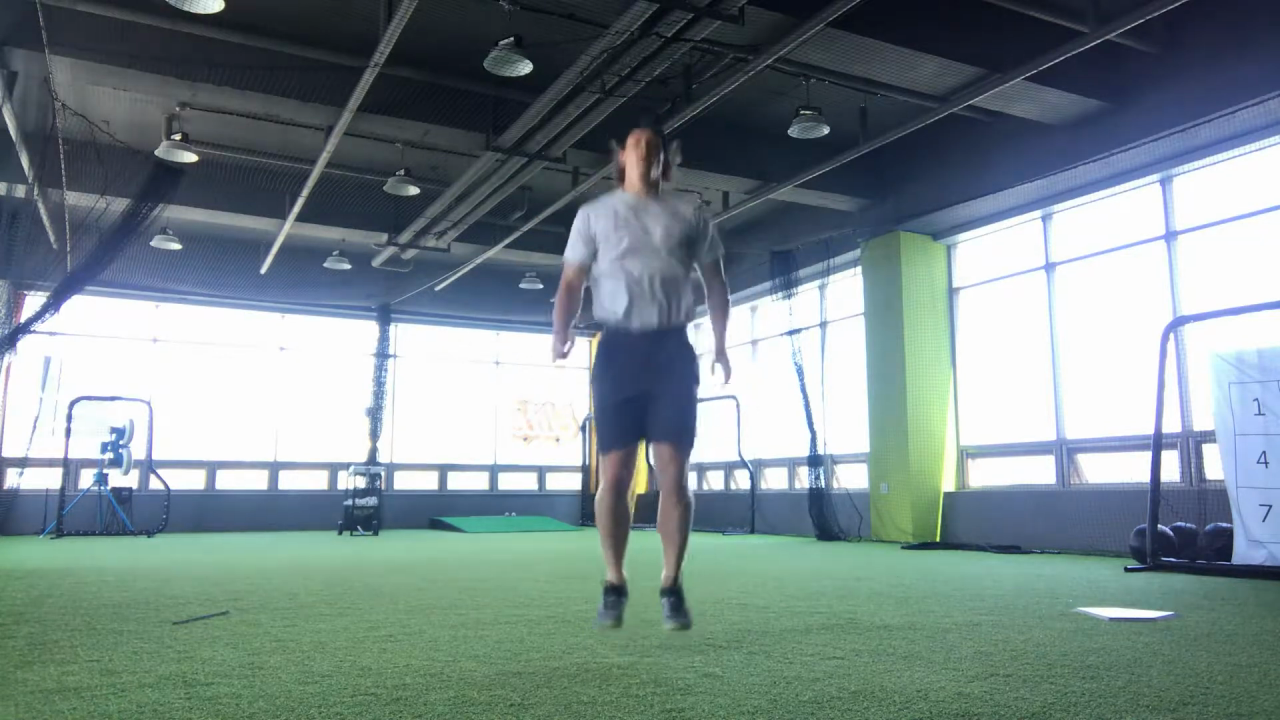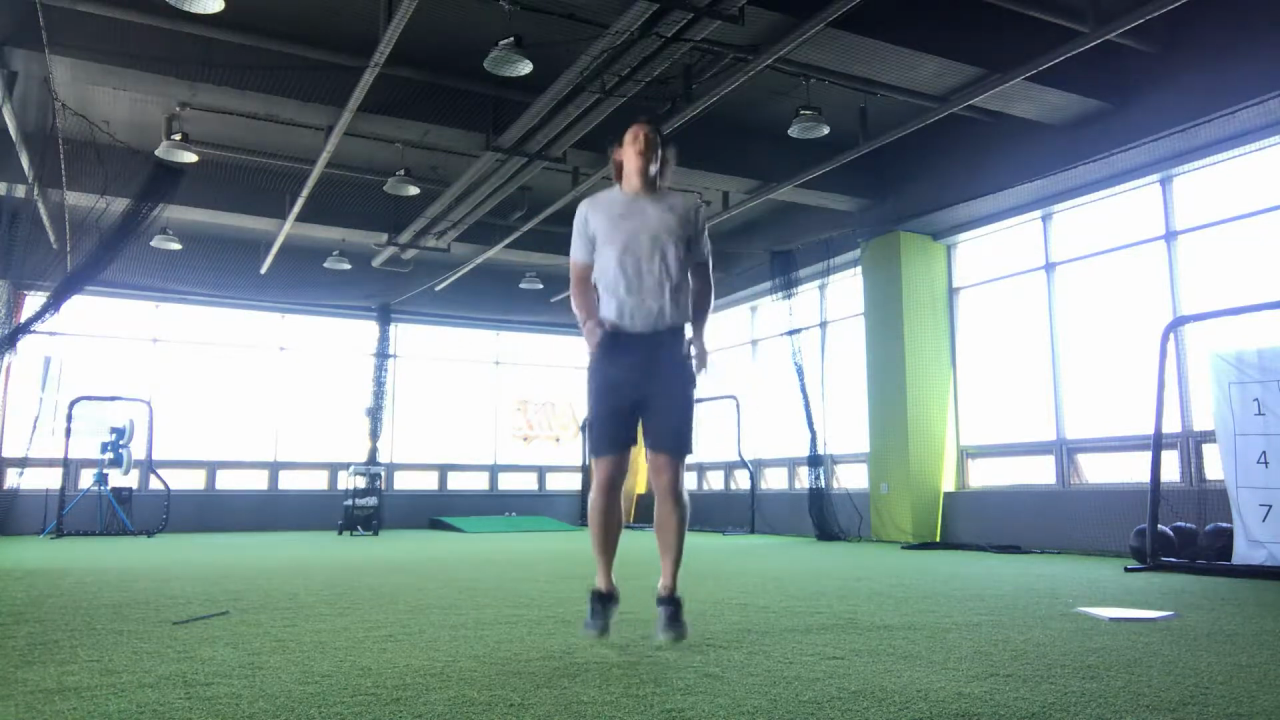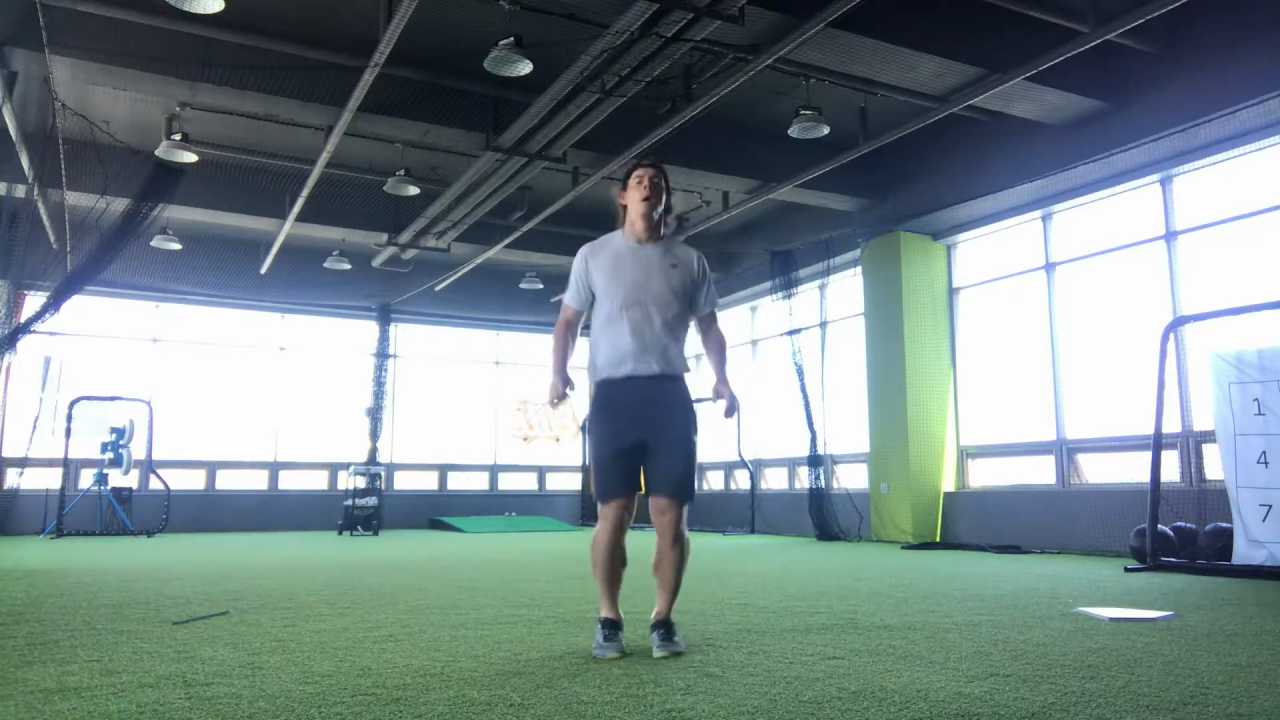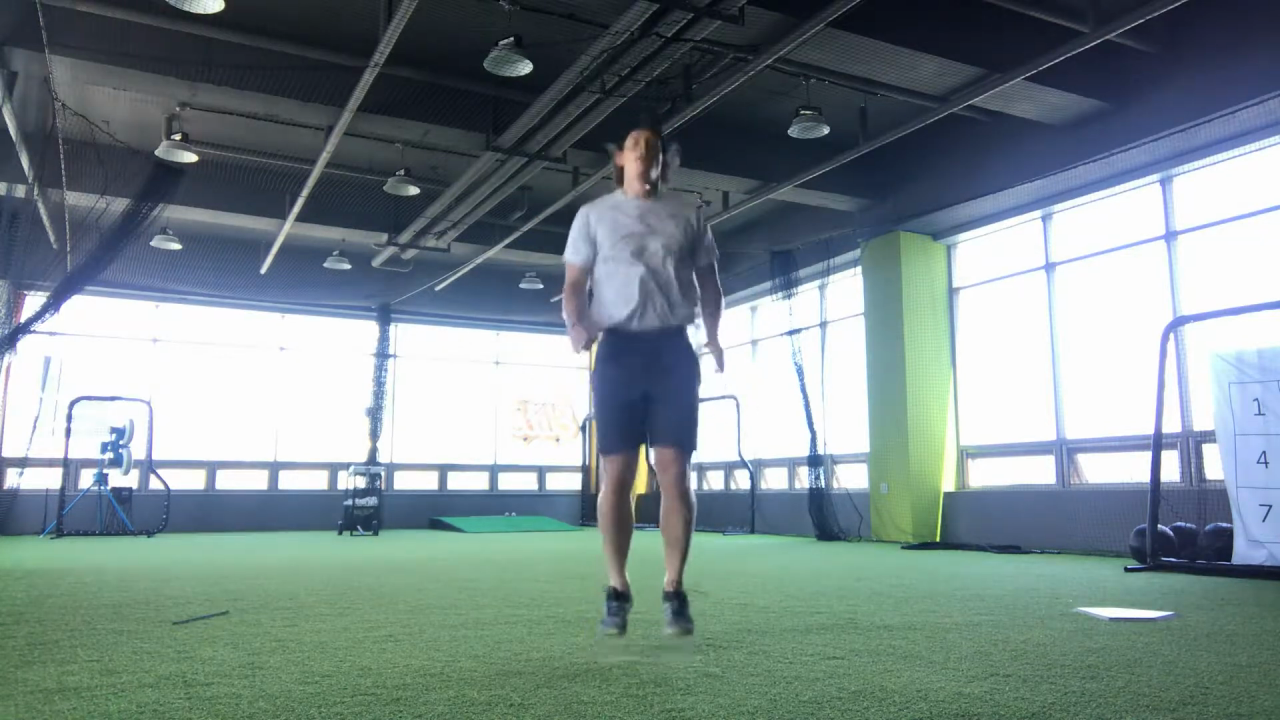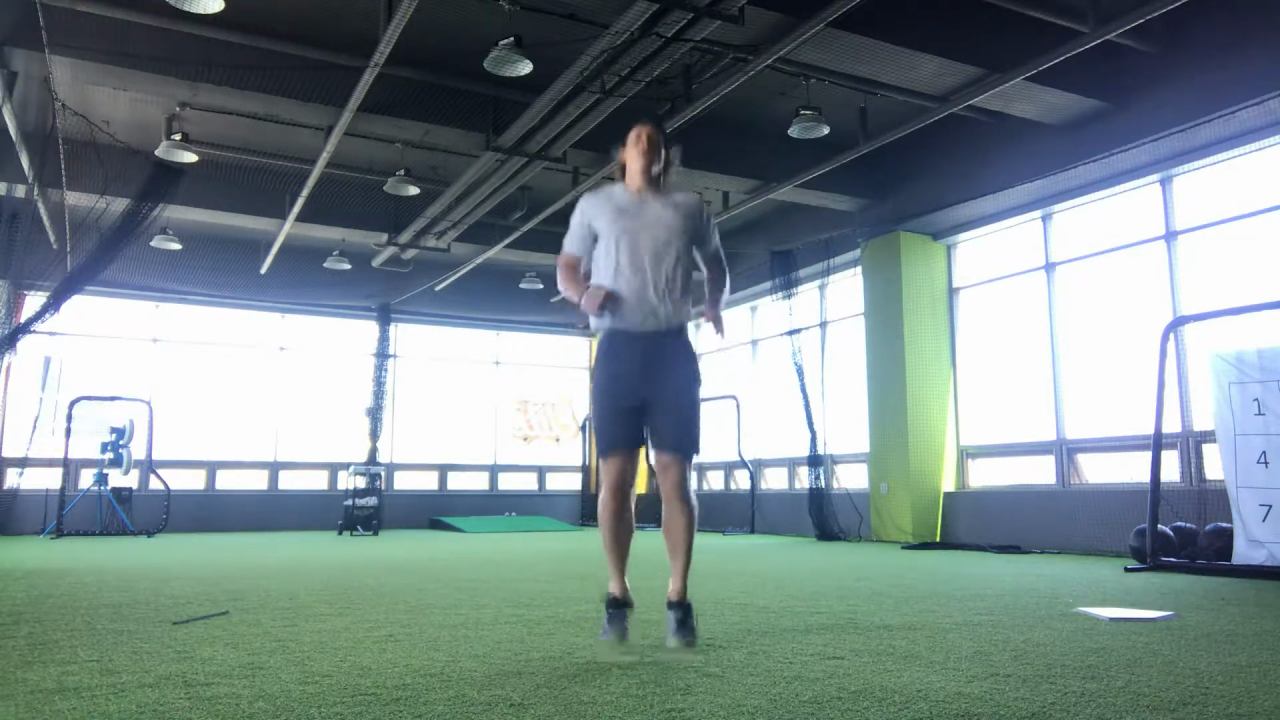
dt=0.3s
person 1, frame 1
left shoulder: (689, 214)
right shoulder: (594, 213)
left elbow: (714, 280)
right elbow: (571, 282)
left wrist: (719, 340)
right wrist: (561, 329)
left hip: (672, 349)
right hip: (619, 348)
left knee: (672, 471)
right knee: (615, 472)
left ankle: (671, 586)
right ankle: (614, 583)
person 1, frame 2
left shoulder: (687, 210)
right shoulder: (593, 210)
left elbow: (702, 278)
right elbow: (580, 281)
left wrist: (699, 337)
right wrist: (590, 322)
left hip: (668, 349)
right hip: (615, 350)
left knee: (667, 477)
right knee: (607, 475)
left ankle: (668, 595)
right ankle: (603, 590)
person 1, frame 3
left shoulder: (689, 260)
right shoulder: (593, 255)
left elbow: (708, 324)
right elbow: (568, 321)
left wrist: (721, 377)
right wrist: (558, 372)
left hip: (669, 397)
right hip: (614, 395)
left knee: (670, 518)
right knee: (613, 517)
left ankle: (662, 620)
right ankle: (609, 618)
person 1, frame 4
left shoulder: (687, 218)
right shoulder: (594, 215)
left elbow: (707, 282)
right elbow: (573, 283)
left wrist: (713, 332)
right wrist: (577, 322)
left hip: (672, 349)
right hip: (619, 349)
left knee: (674, 472)
right knee: (617, 473)
left ankle: (674, 591)
right ankle: (617, 590)
person 1, frame 5
left shoulder: (689, 207)
right shoulder: (594, 205)
left elbow: (714, 260)
right elbow: (566, 268)
left wrist: (715, 304)
right wrist: (583, 293)
left hip: (672, 350)
right hip: (617, 351)
left knee: (675, 477)
right knee: (616, 478)
left ankle: (679, 599)
right ankle: (617, 594)
